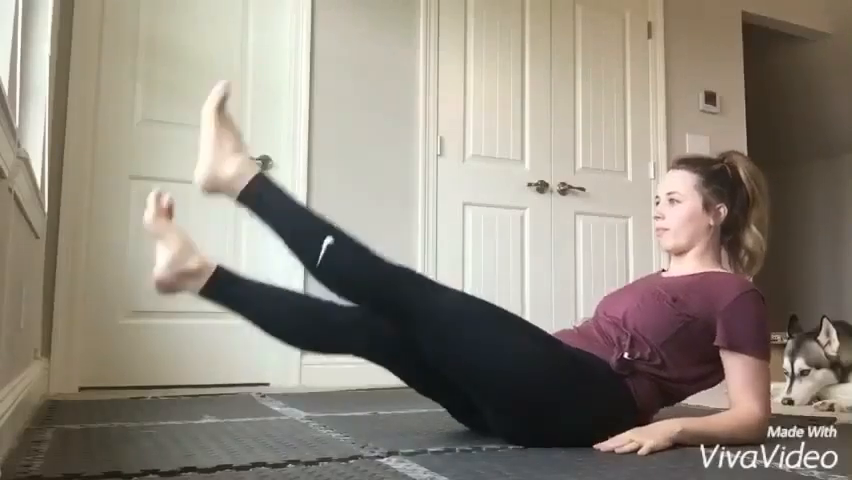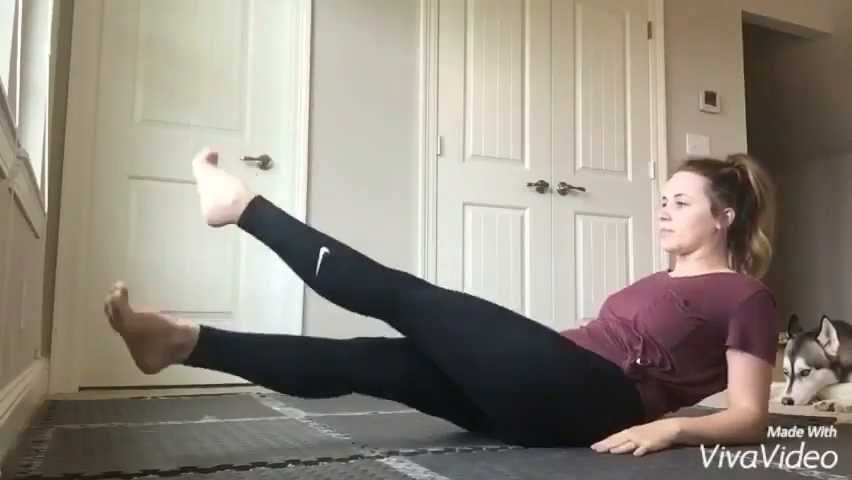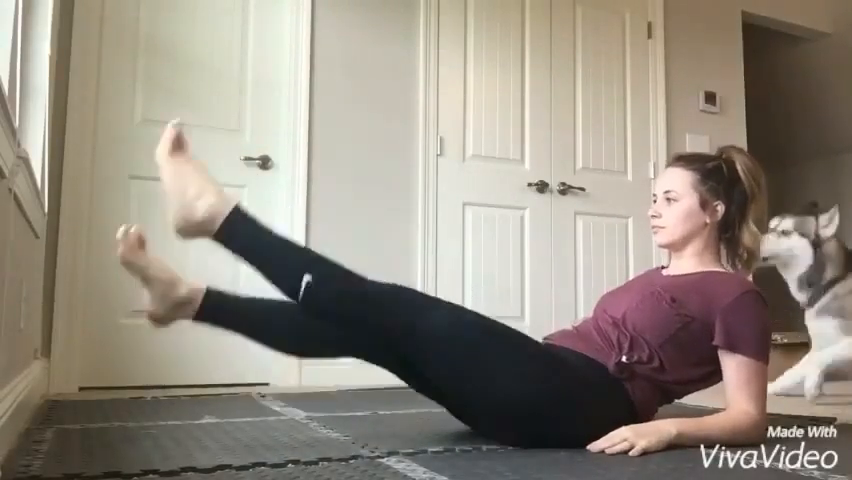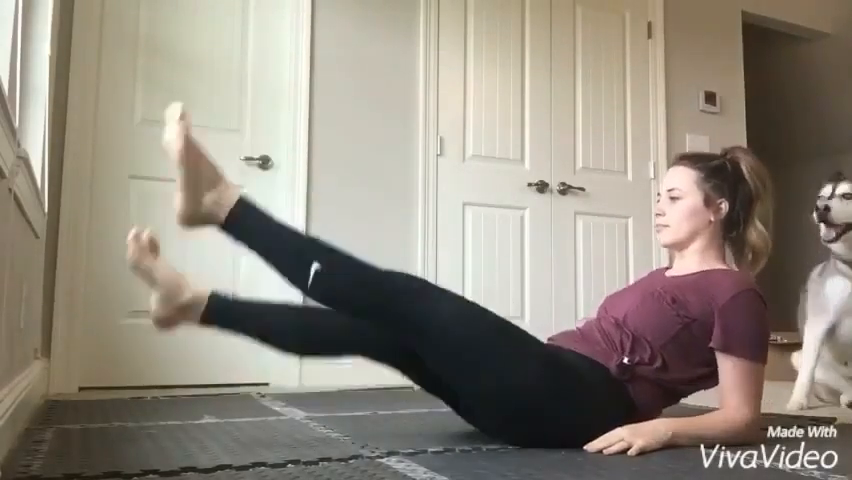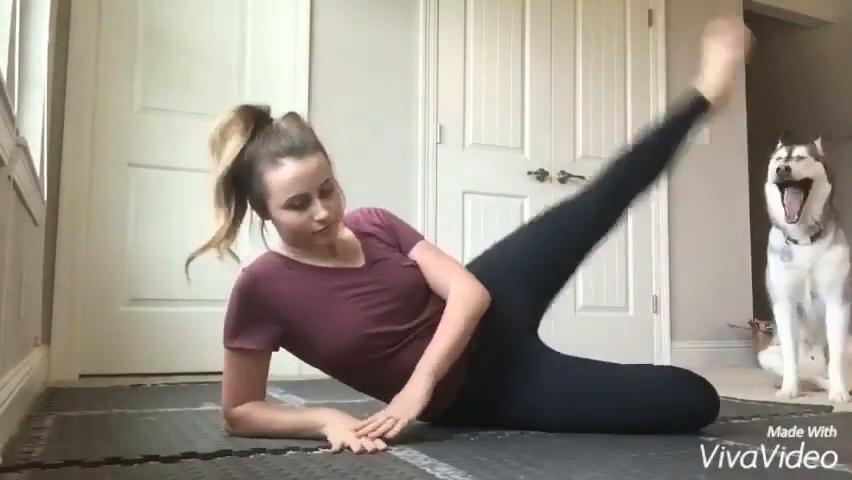
dt=1s
person 1, frame 1
left shoulder: (732, 294)
right shoulder: (663, 283)
left elbow: (750, 414)
left wrist: (674, 424)
left hip: (582, 400)
right hip: (549, 389)
left knee: (405, 304)
right knee: (378, 313)
right ankle: (201, 273)
person 1, frame 2
left shoulder: (744, 299)
right shoulder: (667, 283)
left elbow: (750, 417)
left wrist: (671, 426)
left hip: (593, 403)
right hip: (558, 396)
left knee: (416, 302)
right knee: (377, 359)
left ankle: (245, 205)
right ankle: (182, 340)
person 1, frame 3
left shoulder: (734, 298)
right shoulder: (658, 279)
left elbow: (749, 417)
left wrist: (667, 426)
left hip: (582, 405)
right hip: (541, 389)
left knee: (399, 312)
right knee: (367, 320)
right ankle: (193, 298)
person 1, frame 4
left shoulder: (732, 295)
right shoulder: (669, 276)
left elbow: (744, 417)
left wrist: (662, 425)
left hip: (581, 403)
right hip: (547, 390)
left knee: (402, 300)
right knee: (372, 327)
left ankle: (222, 204)
right ankle: (193, 302)
person 1, frame 5
left shoulder: (375, 225)
right shoulder: (261, 289)
left elbow: (467, 293)
right elbow: (239, 413)
left wrist: (413, 391)
right wrist: (325, 419)
left hip: (490, 320)
right hip: (476, 394)
left knee: (597, 202)
left ankle: (705, 95)
